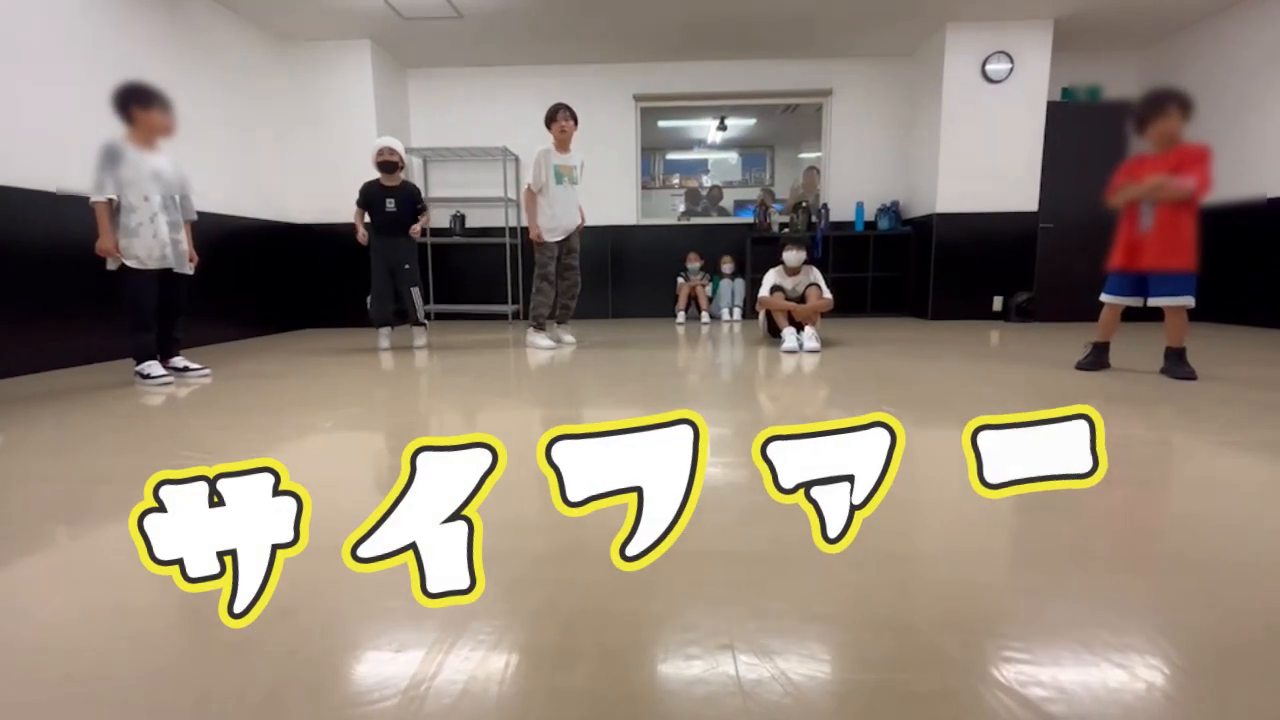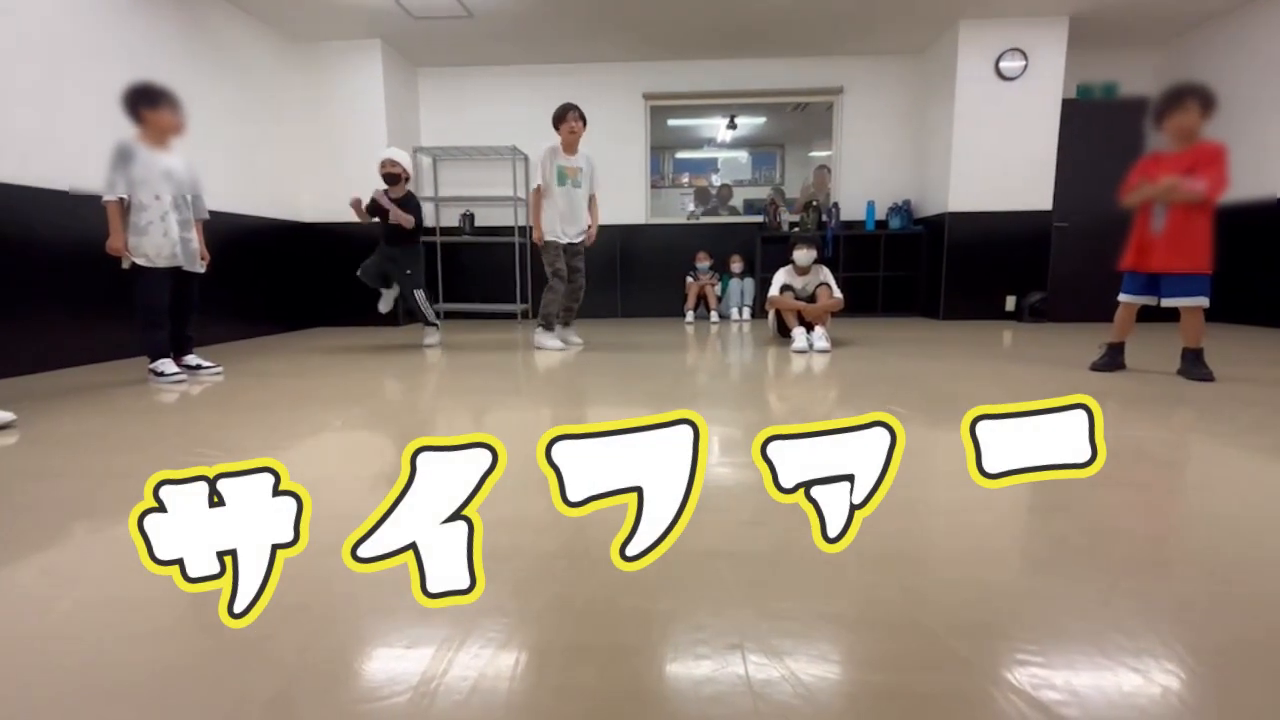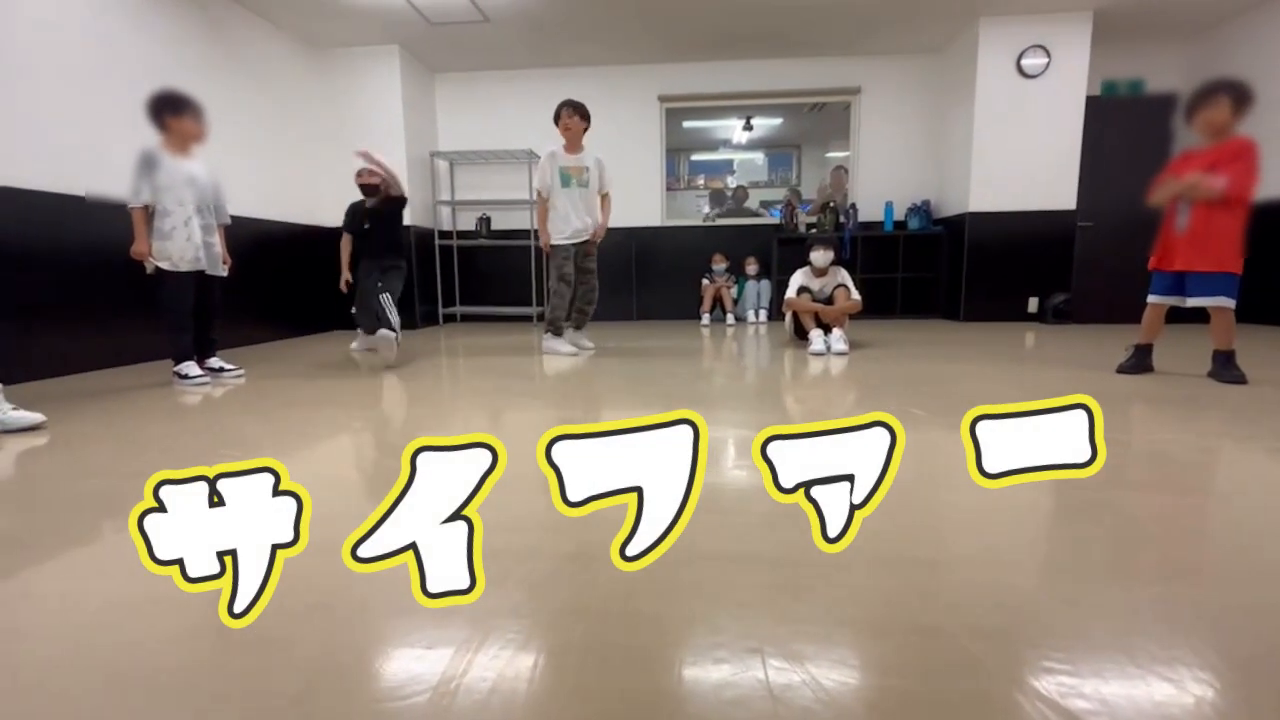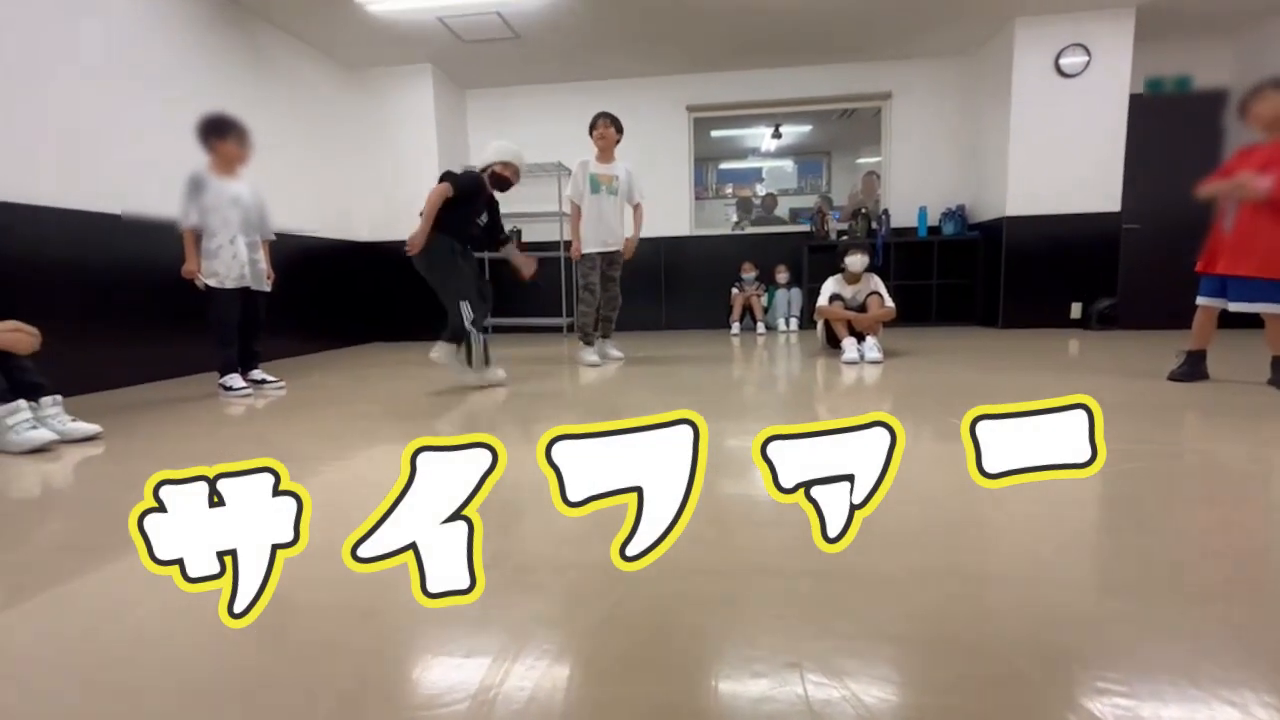
dt=0.7s
person 1, frame 1
left shoulder: (1195, 155)
right shoulder: (1133, 164)
left elbow: (1186, 189)
right elbow: (1115, 198)
left wrist: (1139, 191)
right wrist: (1150, 185)
left hip: (1172, 250)
right hip: (1130, 248)
left knee: (1175, 305)
right knee: (1113, 302)
left ankle: (1175, 358)
right ankle: (1098, 352)
person 1, frame 2
left shoulder: (1212, 153)
right shoulder: (1150, 161)
left elbow: (1200, 192)
right elbow: (1128, 197)
left wrist: (1152, 192)
right wrist: (1163, 187)
left hip: (1187, 250)
right hip: (1145, 247)
left knee: (1191, 305)
right knee: (1128, 301)
left ankle: (1192, 359)
right ankle: (1114, 353)
person 1, frame 3
left shoulder: (1242, 149)
right shoulder: (1184, 159)
left elbow: (1224, 188)
right elbow: (1155, 196)
left wrist: (1181, 187)
right wrist: (1188, 184)
left hip: (1216, 249)
right hip: (1174, 246)
left knee: (1220, 305)
right knee: (1156, 302)
left ankle: (1224, 361)
right ankle: (1141, 355)
person 1, frame 4
right shoulder: (1244, 155)
right elbow: (1204, 189)
left wrist: (1245, 188)
right wrist: (1232, 185)
right hip: (1223, 248)
right knee: (1207, 305)
right ankle: (1194, 361)
person 2, frame 1
left shoulder: (168, 163)
right shoulder: (116, 151)
left elbow: (183, 208)
right elbow: (103, 195)
left wrist: (188, 245)
right wrist: (106, 235)
left hip: (172, 251)
right hip: (136, 250)
left knee: (172, 306)
right knee: (142, 307)
left ankle: (170, 356)
right ankle: (145, 361)
person 2, frame 2
left shoulder: (180, 163)
right shoulder: (128, 151)
left elbow: (195, 207)
right elbow: (114, 194)
left wrist: (200, 243)
right wrist: (116, 233)
left hip: (184, 250)
right hip: (148, 249)
left knee: (185, 303)
right knee: (154, 304)
left ankle: (184, 354)
right ankle: (159, 359)
person 2, frame 3
left shoulder: (202, 168)
right shoulder: (153, 158)
left elbow: (217, 213)
right elbow: (140, 202)
left wrist: (222, 248)
right wrist: (141, 239)
left hip: (206, 254)
right hip: (172, 253)
left knee: (208, 307)
right knee: (179, 307)
left ankle: (207, 356)
right ankle: (184, 361)
person 2, frame 4
left shoulder: (249, 189)
right shoulder: (200, 181)
left elbow: (262, 231)
right elbow: (189, 224)
left wrist: (266, 264)
right wrist: (191, 259)
left hip: (252, 270)
right hip: (220, 270)
left knee: (253, 321)
right knee: (225, 322)
left ankle: (251, 369)
right ankle: (228, 374)
person 3, frame 1
left shoulder: (577, 159)
right shoulder: (543, 155)
right elbow: (530, 192)
left wrist: (580, 214)
right wrist: (533, 225)
left hip: (571, 230)
right hip: (547, 231)
left knee: (571, 279)
right knee: (545, 279)
left ankle: (561, 326)
right ankle: (536, 330)
person 3, frame 2
left shoulder: (586, 160)
right shoulder: (550, 154)
left elbow: (591, 197)
right elbow: (537, 192)
left wrist: (594, 225)
right wrist: (536, 226)
left hip: (576, 234)
right hip: (550, 233)
left knee: (575, 282)
right knee: (557, 280)
left ankle: (564, 327)
right ankle: (545, 330)
person 3, frame 3
left shoulder: (594, 160)
right shoulder: (551, 158)
left elbow: (605, 195)
right elbow: (542, 197)
left wrist: (603, 223)
right wrist: (543, 231)
left hip: (587, 235)
right hip: (560, 235)
left knee: (589, 285)
right knee: (563, 282)
left ankle: (575, 331)
right ankle: (552, 336)
person 3, frame 4
left shoulder: (624, 171)
right shoulder: (583, 167)
left elbow: (636, 205)
right elbow: (575, 206)
left wrist: (635, 235)
right wrist: (574, 240)
left hip: (615, 243)
right hip: (589, 243)
left knee: (612, 293)
right knee: (589, 291)
left ankle: (605, 340)
right ankle: (586, 345)
person 4, frame 1
left shoulder: (410, 189)
right shoulder: (369, 189)
left elbow: (423, 215)
right elbow: (360, 212)
left wrist: (419, 225)
right wrist: (360, 229)
left hip: (405, 244)
right hip: (380, 246)
left knee: (411, 288)
right knee: (380, 291)
left ankle: (419, 330)
right ankle: (384, 331)
person 4, frame 2
left shoulder: (411, 200)
right shoulder: (379, 197)
left elbow: (410, 223)
right elbow: (366, 218)
left wrist: (388, 205)
right wrist: (357, 207)
left hip: (409, 251)
right hip: (386, 249)
left knee: (416, 292)
right knee: (366, 272)
left ankle: (432, 329)
right ankle: (388, 288)
person 4, frame 3
left shoulder: (392, 203)
right shoulder: (354, 210)
left elbow: (397, 187)
right elbow: (347, 239)
left wrist: (377, 162)
right wrist: (345, 270)
left hip: (392, 267)
right hip: (367, 267)
left knee: (384, 297)
right knee: (362, 308)
left ankle: (390, 337)
right ankle: (367, 336)
person 4, frame 4
left shoulder: (491, 206)
right shoulder: (470, 180)
left elbow: (501, 242)
right elbow: (440, 190)
left wrist: (523, 263)
right wrist: (423, 229)
left hip: (451, 251)
right hip: (435, 249)
left knee: (480, 298)
right knee: (469, 307)
left ankle: (450, 346)
right ankle: (481, 369)
